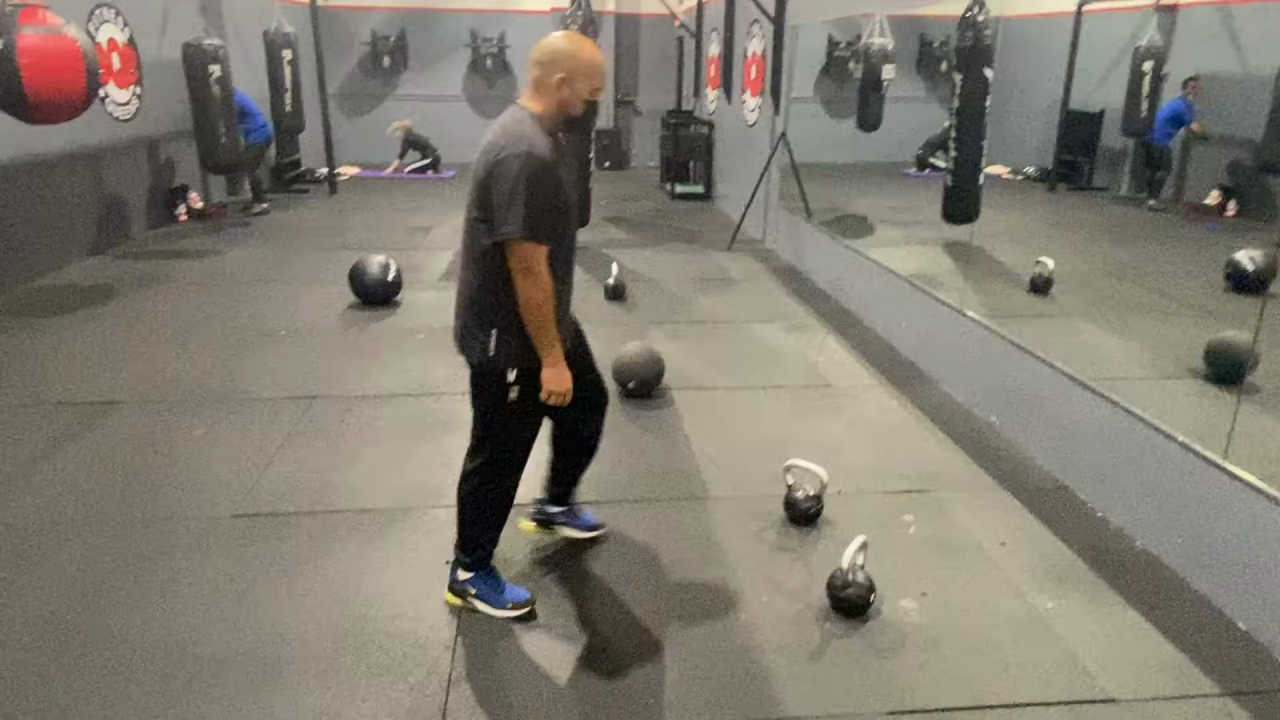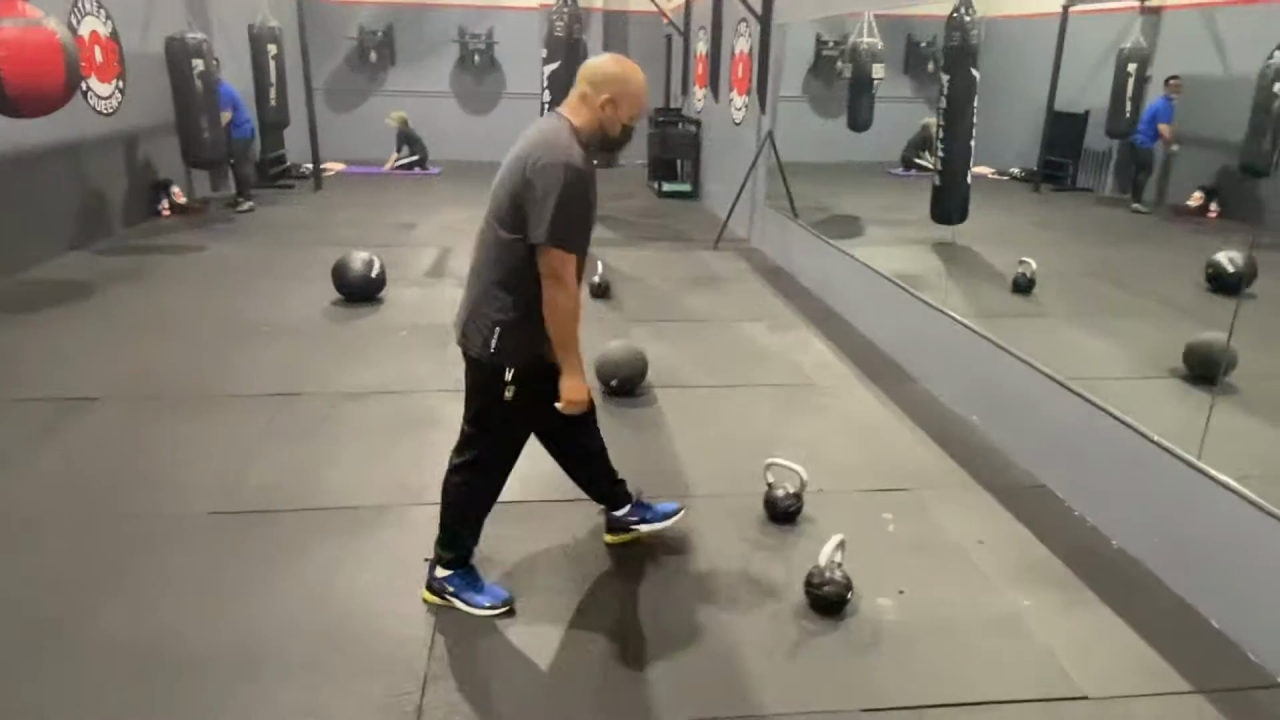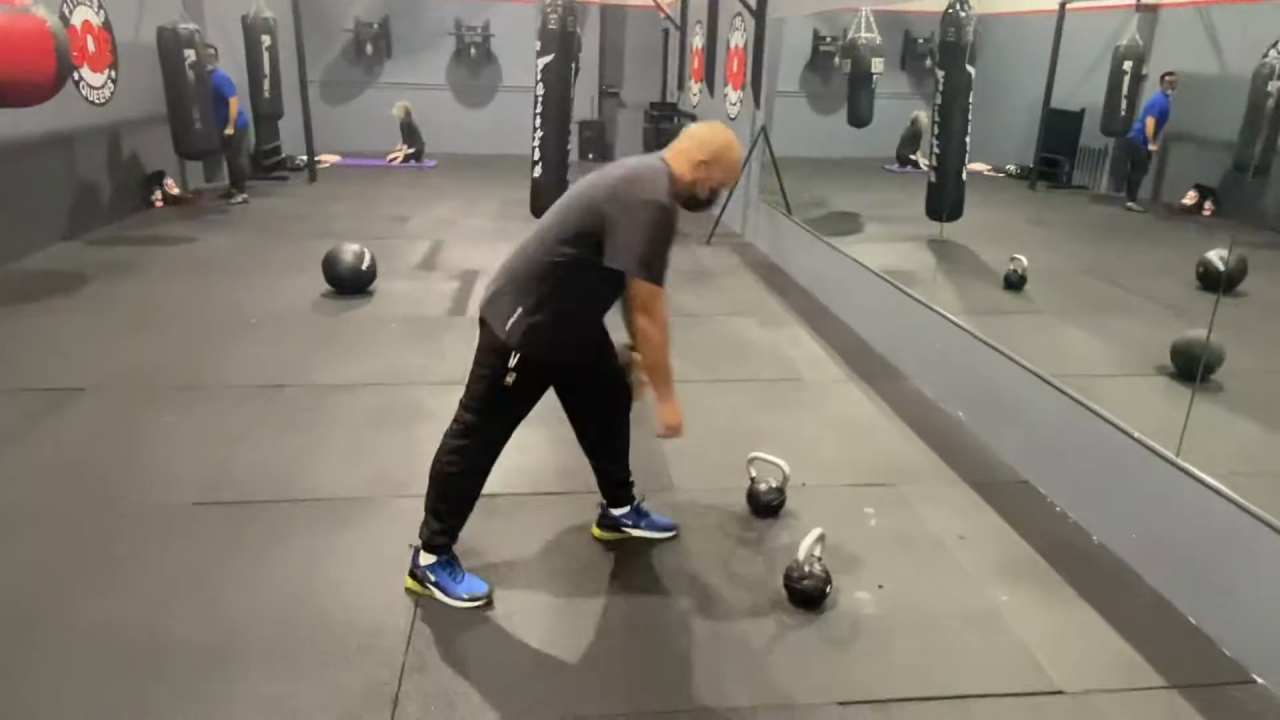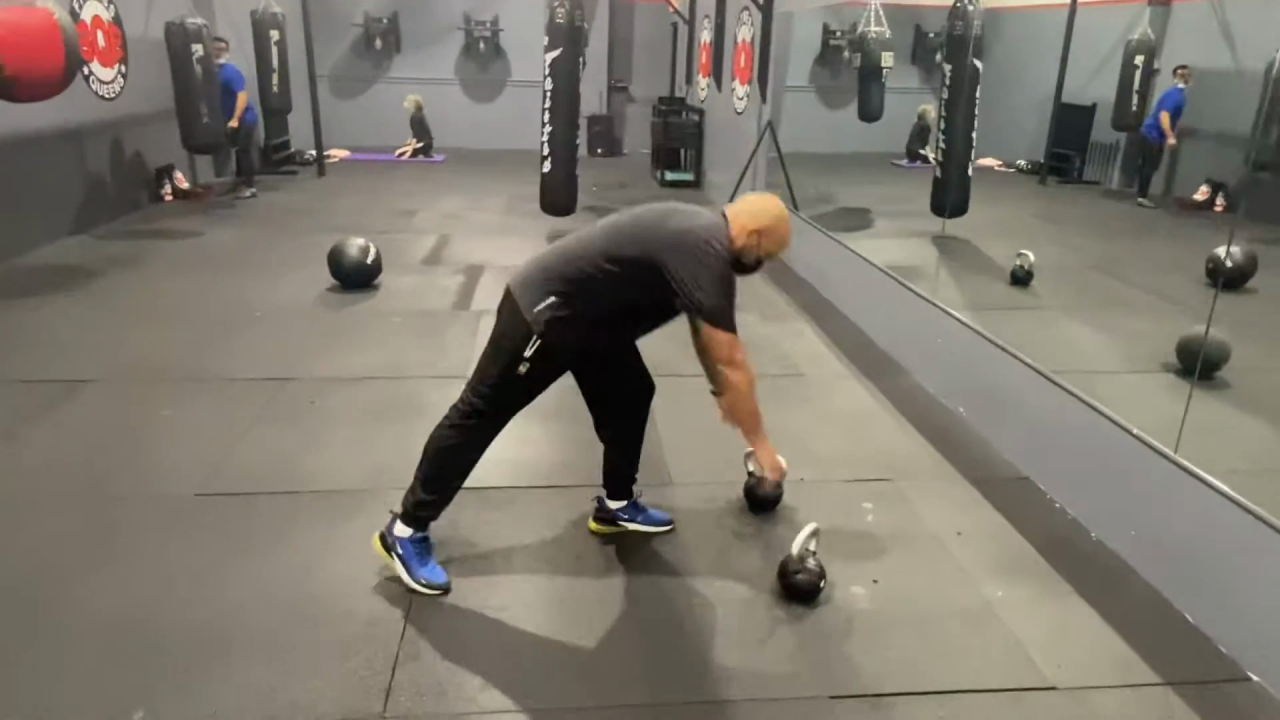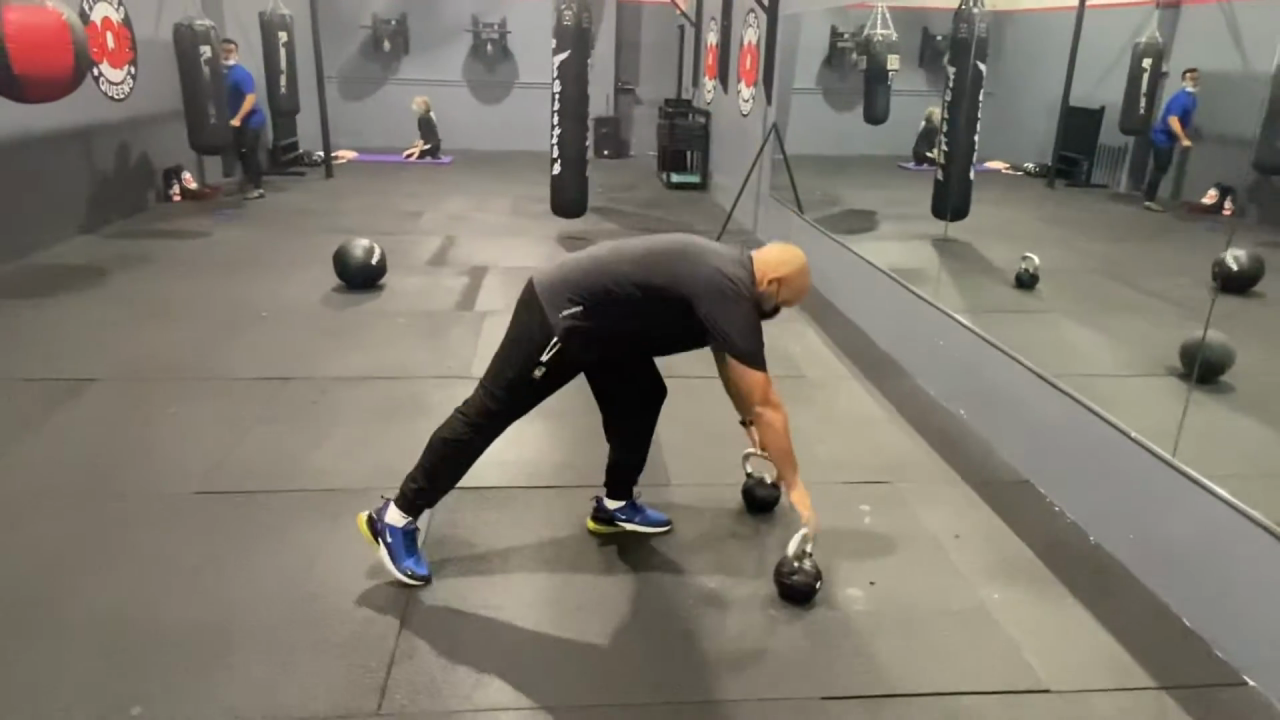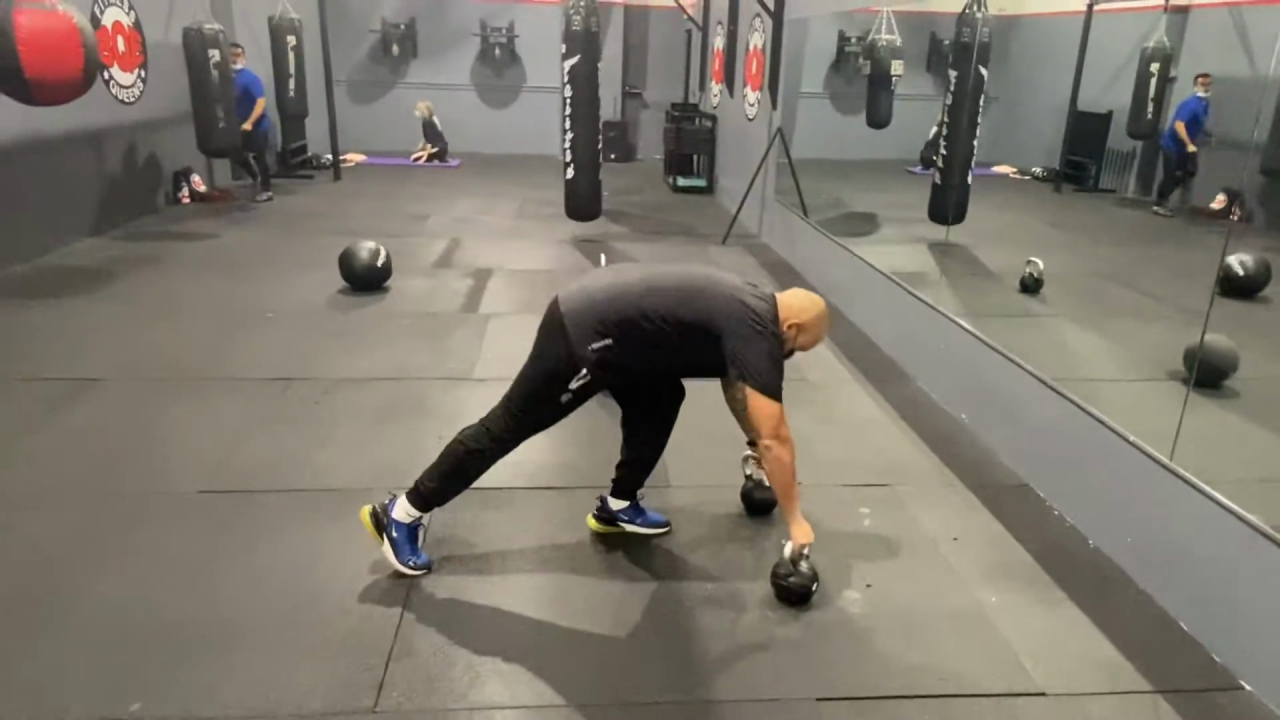
dt=0.2s
person 1, frame 1
left shoulder: (529, 130)
right shoulder: (527, 156)
right elbow: (528, 270)
right wrist: (553, 360)
left hip: (539, 318)
right hip: (505, 334)
left knee: (588, 403)
right knee: (498, 452)
left ankle: (555, 505)
right ankle: (469, 571)
person 1, frame 2
left shoulder: (557, 138)
right shoulder: (563, 165)
right elbow: (559, 279)
right wrist: (571, 369)
left hip: (534, 325)
right hip: (503, 338)
left knee: (574, 418)
right knee: (485, 453)
left ankle: (620, 510)
right ankle: (447, 569)
person 1, frame 3
left shoulder: (649, 178)
right shoulder: (649, 203)
left elbow: (643, 299)
right elbow: (646, 312)
left wrist: (646, 352)
right wrist: (666, 397)
left hip: (568, 319)
right hip: (523, 321)
left knee: (608, 404)
right knee: (479, 435)
left ankle: (618, 509)
right ankle: (431, 557)
person 1, frame 4
left shoulder: (707, 234)
right shoulder: (704, 255)
left elbow: (710, 336)
right elbow: (732, 365)
left wrist: (722, 392)
right wrist: (759, 443)
right hip: (542, 309)
left knee: (631, 396)
right knee: (480, 413)
left ankle: (616, 504)
right ankle: (407, 532)
person 1, frame 5
left shoulder: (730, 276)
right shoulder: (731, 296)
left elbow: (733, 365)
right elbow: (766, 405)
left wrist: (749, 420)
right wrist: (794, 486)
left hip: (591, 310)
right hip: (562, 310)
left knee: (643, 397)
right knee: (488, 412)
left ankle: (615, 505)
right ankle: (396, 518)
person 1, frame 6
left shoulder: (748, 309)
right shoulder: (757, 331)
left elbow: (734, 384)
right elbow: (775, 438)
left wrist: (757, 444)
right wrist: (794, 519)
left hip: (601, 315)
right hip: (584, 333)
left knee: (661, 402)
right knee: (507, 426)
left ankle: (617, 506)
right ankle: (400, 515)
